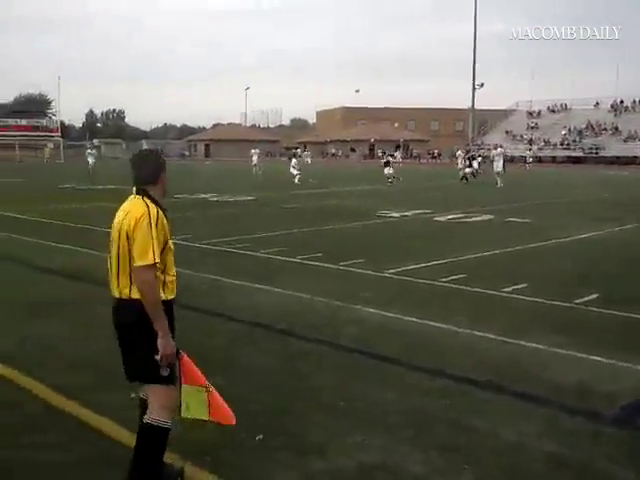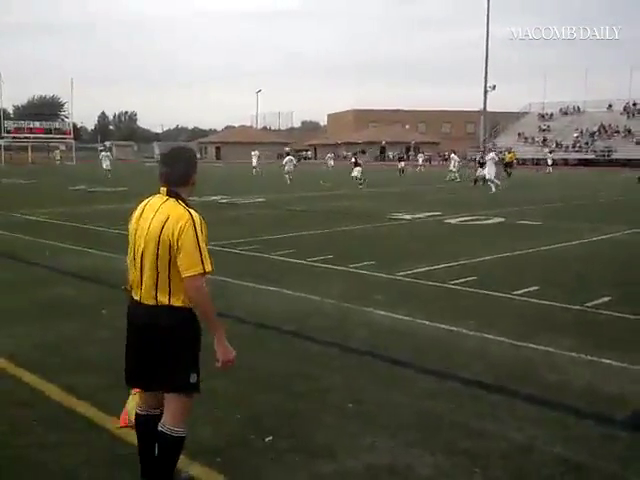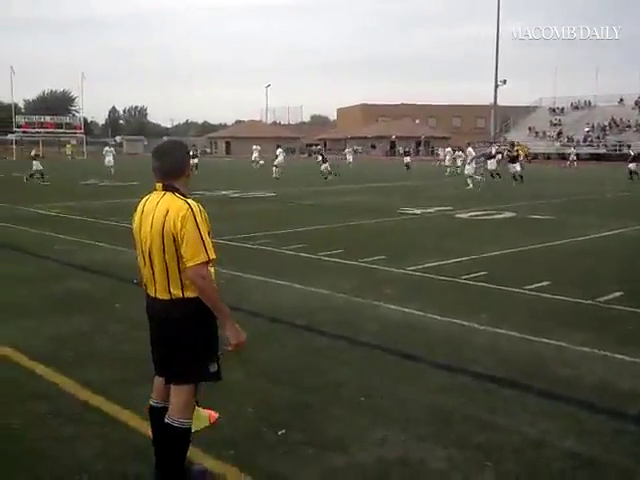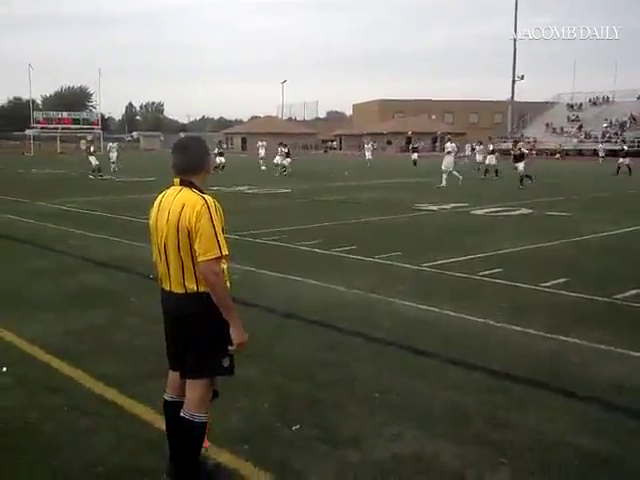
dt=0.7s
person 1, frame 1
left shoulder: (131, 207)
right shoulder: (149, 213)
right elbow: (145, 277)
right wrist: (164, 333)
left hip: (128, 308)
right hip: (144, 312)
left knee: (154, 386)
right knee: (165, 397)
person 1, frame 2
left shoulder: (142, 208)
right shoulder: (187, 219)
right elbow: (194, 287)
right wrist: (220, 339)
left hip: (139, 313)
right hip: (173, 319)
left knee: (148, 398)
right knee: (178, 403)
person 1, frame 3
left shoulder: (143, 206)
right shoulder: (187, 210)
right elbow: (199, 276)
right wrist: (229, 323)
left hip: (156, 305)
right hip: (187, 309)
left knee: (162, 383)
right knee: (183, 393)
person 1, frame 4
left shoulder: (161, 201)
right shoulder: (203, 205)
right elbow: (211, 272)
right wrist: (234, 322)
left hip: (171, 300)
right hip: (201, 303)
left knee: (177, 377)
right knee: (199, 388)
